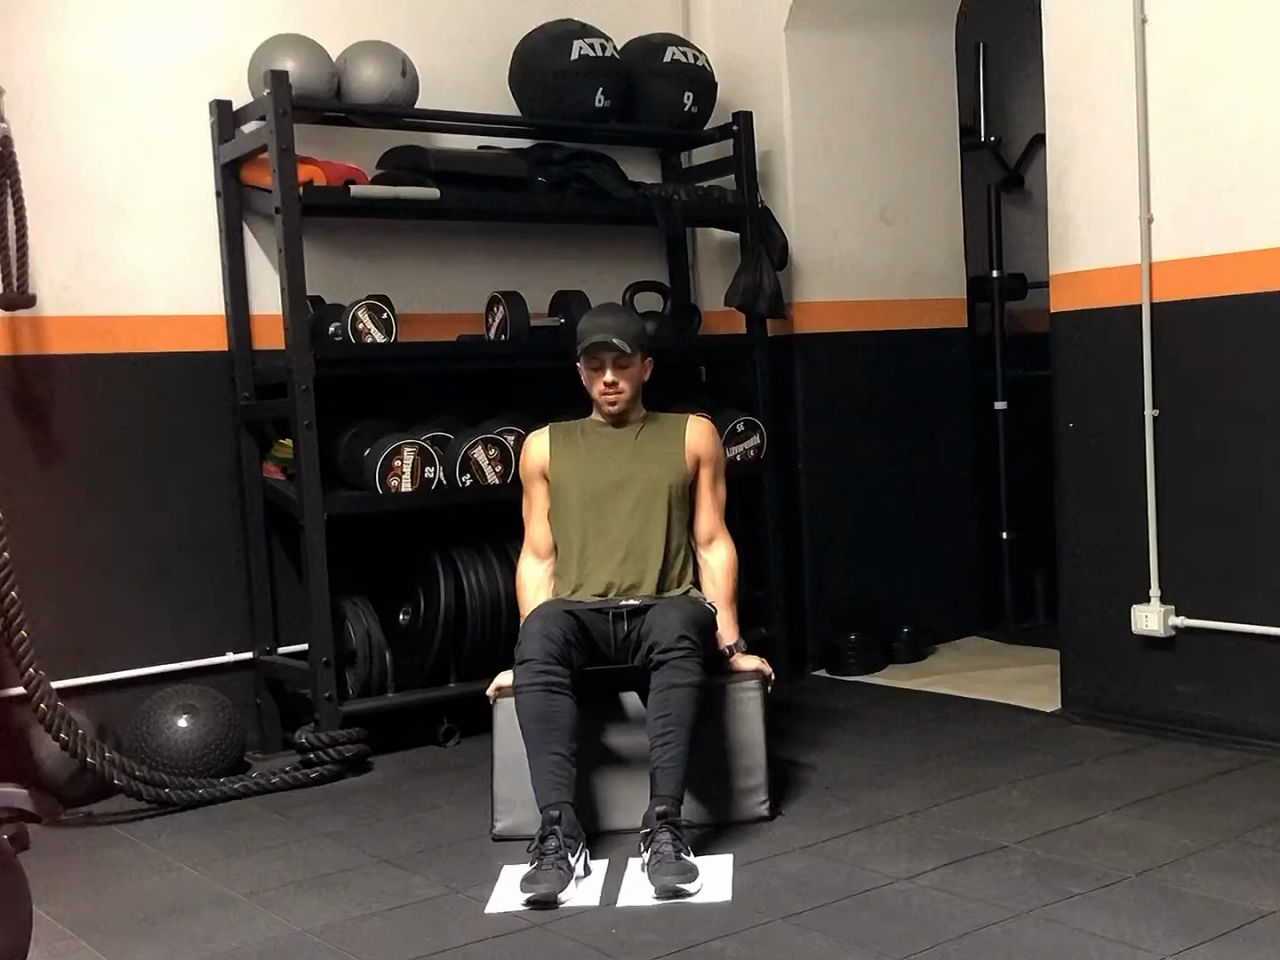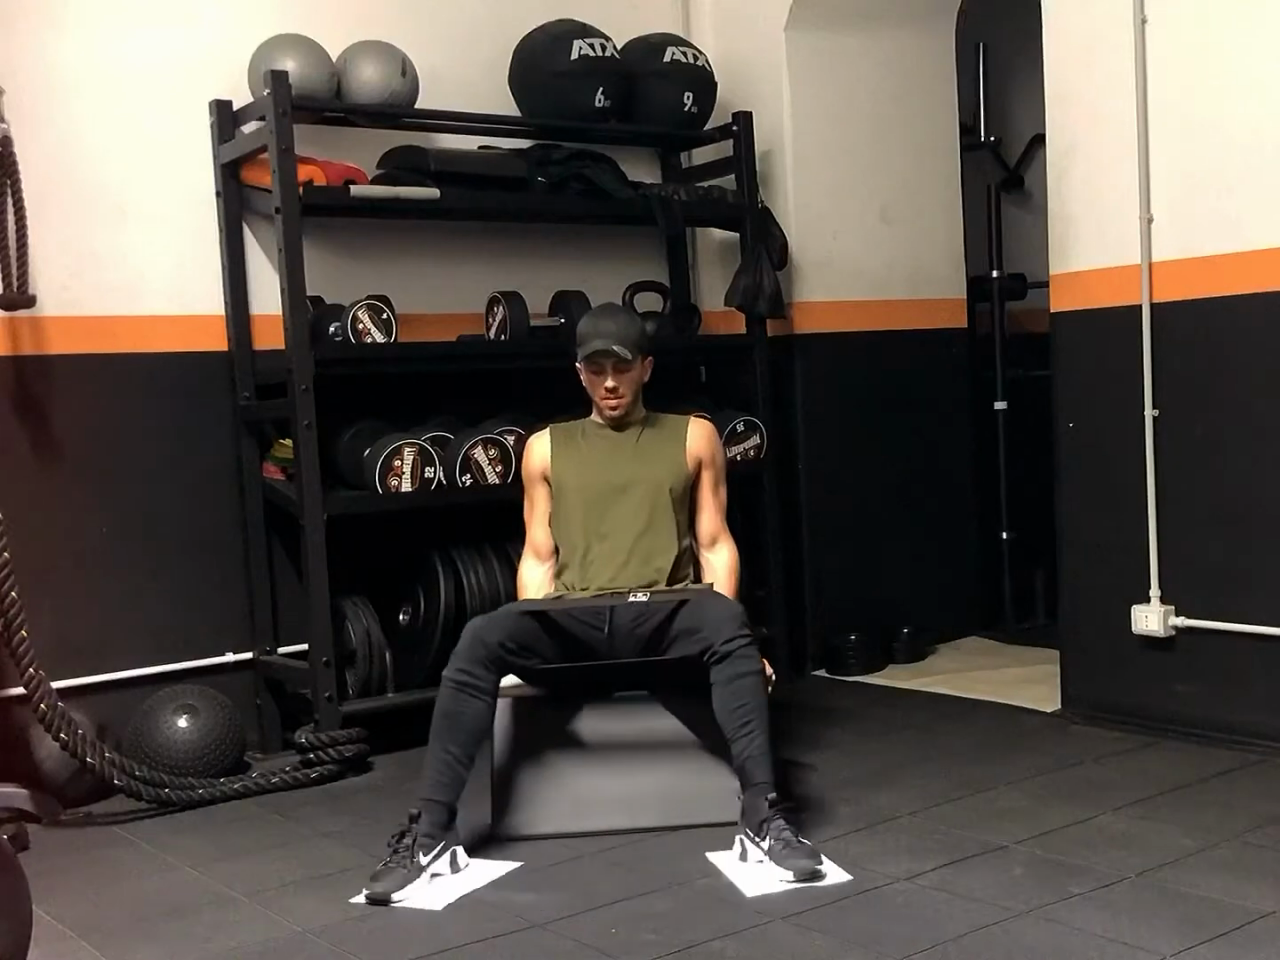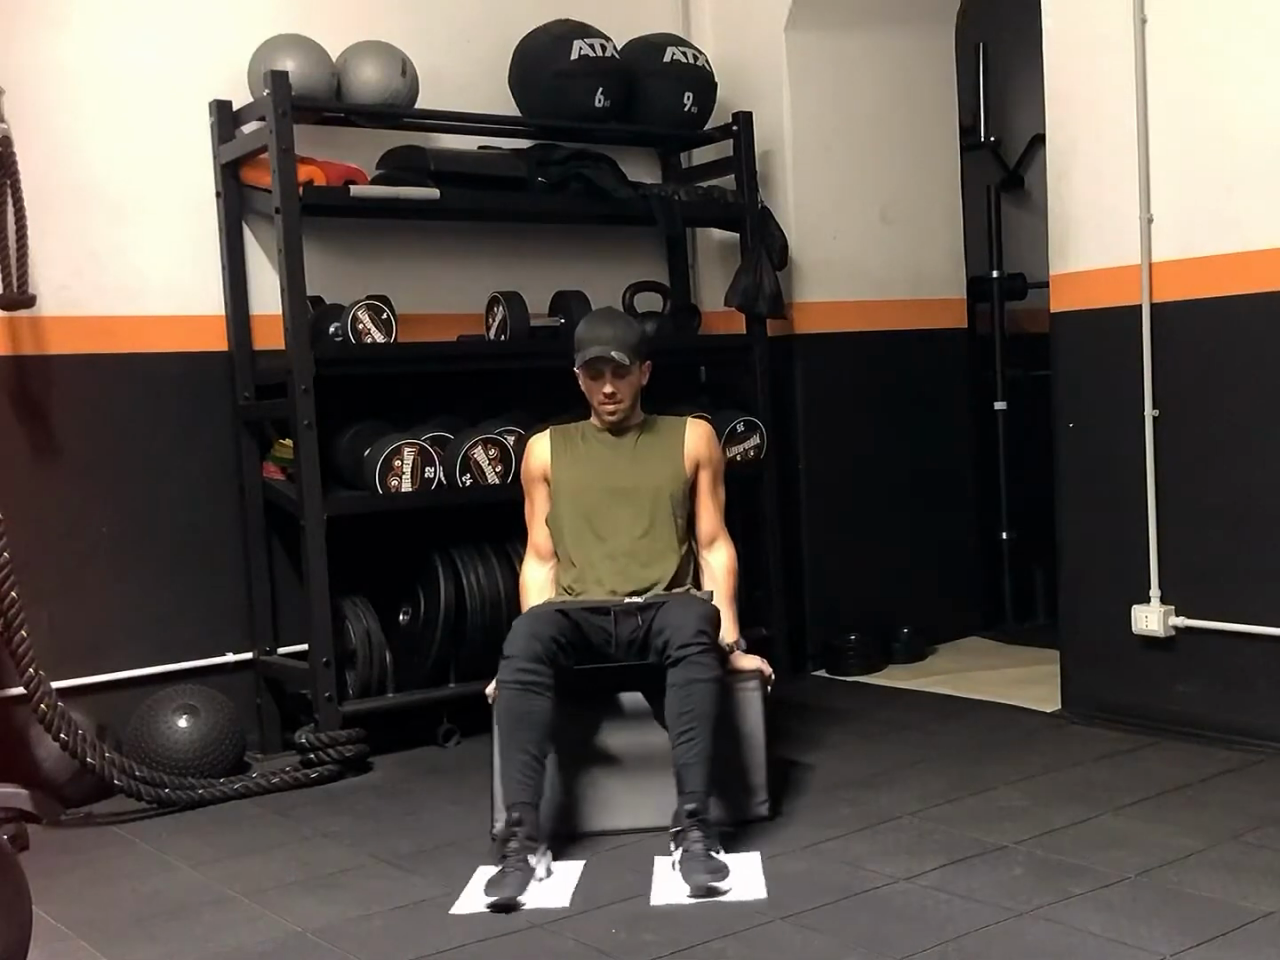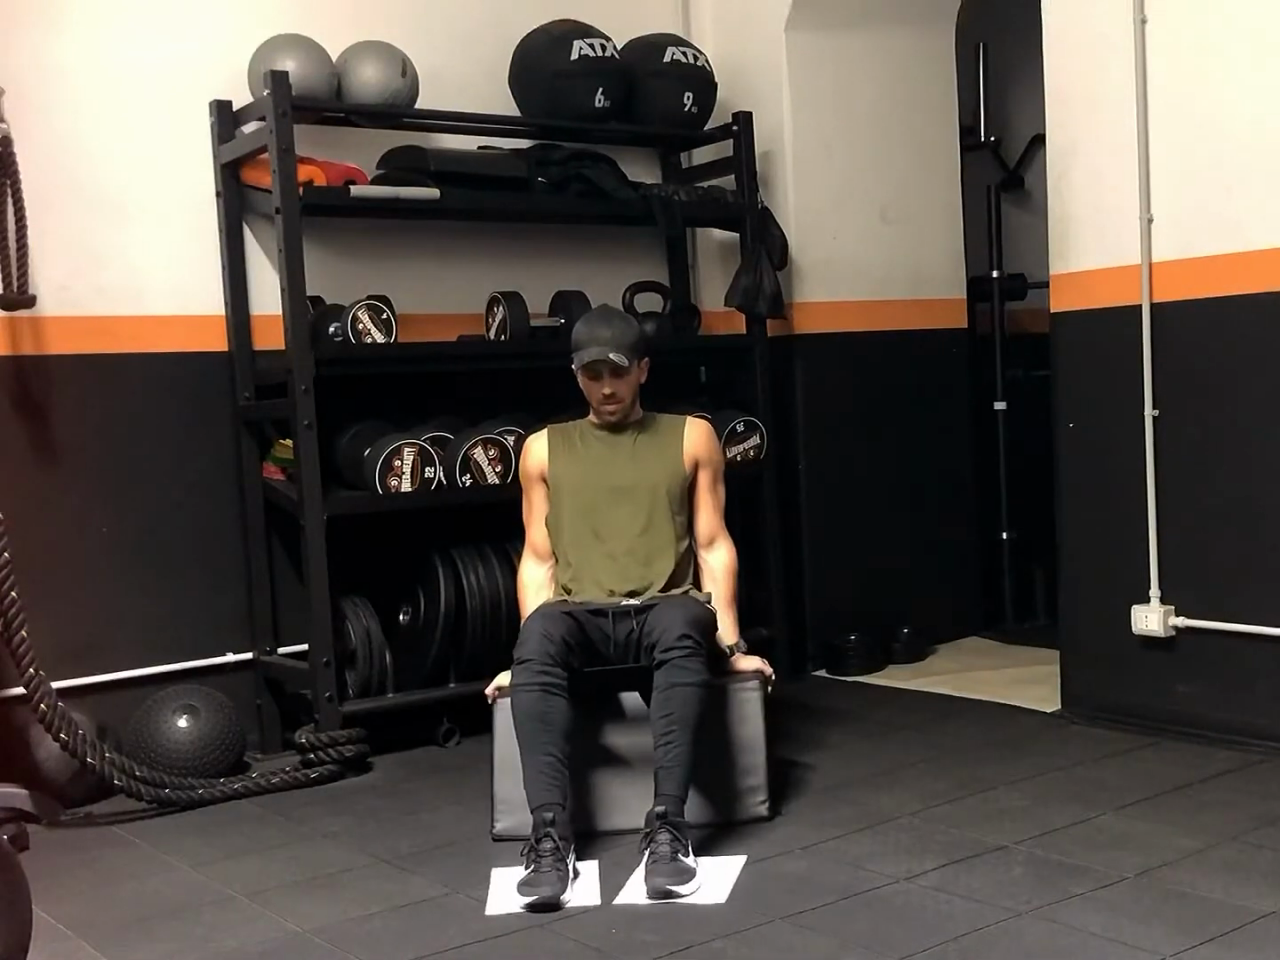
dt=0.7s
person 1, frame 1
left shoulder: (693, 435)
right shoulder: (545, 446)
left elbow: (713, 543)
right elbow: (538, 556)
left wrist: (730, 641)
right wrist: (528, 650)
left hip: (665, 613)
right hip: (581, 617)
left knee: (679, 631)
right knee: (542, 633)
left ankle: (664, 825)
right ankle: (559, 833)
person 1, frame 2
left shoulder: (693, 436)
right shoulder: (545, 447)
left elbow: (714, 544)
right elbow: (538, 557)
left wrist: (724, 635)
right wrist: (527, 646)
left hip: (664, 610)
right hip: (577, 613)
left knee: (728, 621)
right knee: (479, 641)
left ankle: (762, 814)
right ankle: (429, 831)
person 1, frame 3
left shoulder: (692, 438)
right shoulder: (546, 449)
left elbow: (714, 547)
right elbow: (541, 560)
left wrist: (732, 642)
right wrist: (541, 650)
left hip: (666, 610)
right hip: (583, 617)
left knee: (695, 625)
right knee: (524, 635)
left ankle: (693, 823)
right ankle: (522, 834)
person 1, frame 4
left shoulder: (692, 437)
right shoulder: (543, 448)
left elbow: (713, 546)
right elbow: (539, 560)
left wrist: (731, 644)
right wrist: (532, 650)
left hip: (664, 613)
right hip: (581, 618)
left knee: (683, 631)
right knee: (538, 638)
left ankle: (666, 826)
right ankle: (550, 834)
